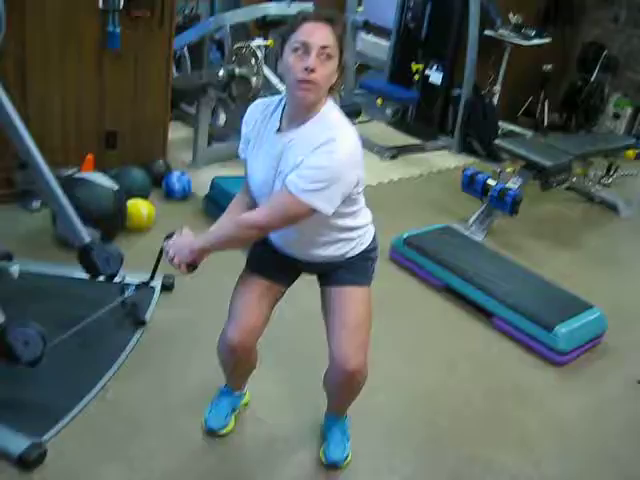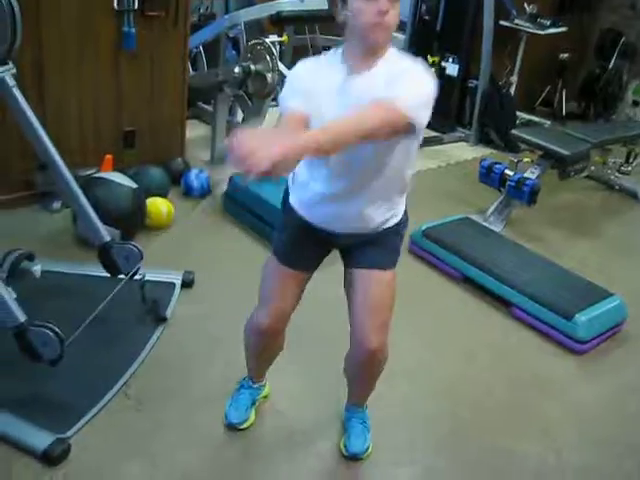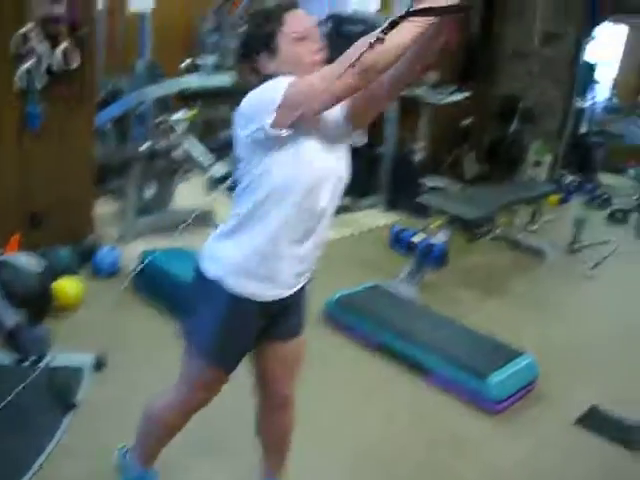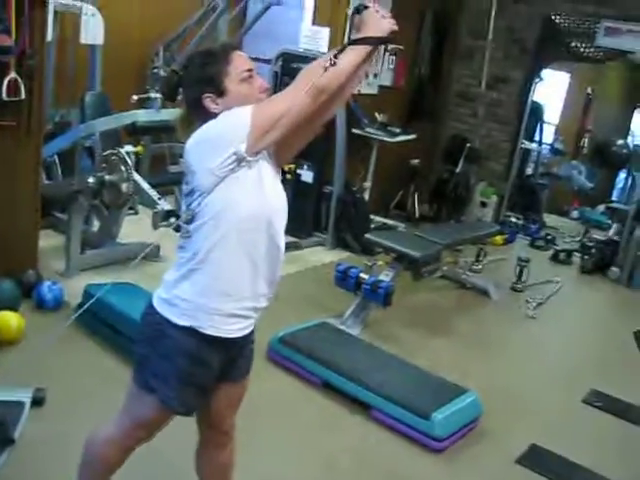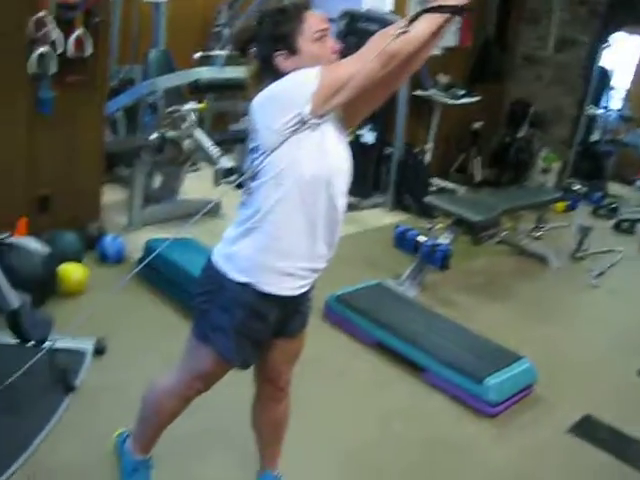
dt=0.4s
person 1, frame 1
left shoulder: (338, 146)
right shoulder: (259, 113)
left elbow: (263, 220)
right elbow: (250, 196)
left wrist: (198, 246)
right wrist: (201, 241)
left hip: (344, 252)
right hip: (281, 242)
left knee: (350, 365)
right knee: (236, 340)
left ankle: (336, 418)
right ankle: (234, 390)
person 1, frame 2
left shoulder: (414, 77)
right shoulder: (309, 73)
left elbow: (368, 126)
right elbow: (290, 130)
left wrist: (286, 148)
right wrist: (265, 147)
left hip: (377, 225)
right hip: (308, 214)
left knee: (370, 344)
right knee: (267, 321)
left ankle: (357, 410)
right ankle: (252, 384)
person 1, frame 3
left shoulder: (334, 114)
right shoulder: (262, 105)
left elbow: (392, 79)
right elbow: (355, 71)
left hip: (287, 289)
right hip: (233, 286)
left knee: (279, 393)
right knee: (192, 392)
person 1, frame 4
left shoulder: (260, 149)
right shoulder: (214, 140)
left elbow: (322, 106)
right elbow: (312, 91)
left wrist: (368, 45)
left hip: (235, 328)
right hip: (187, 326)
left knee: (219, 430)
right knee: (136, 428)
person 1, frame 5
left shoulder: (329, 110)
right shoulder: (281, 99)
left elbow: (391, 73)
right elbow: (382, 56)
left hip: (293, 286)
right hip: (245, 281)
left knee: (276, 386)
right knee: (192, 381)
